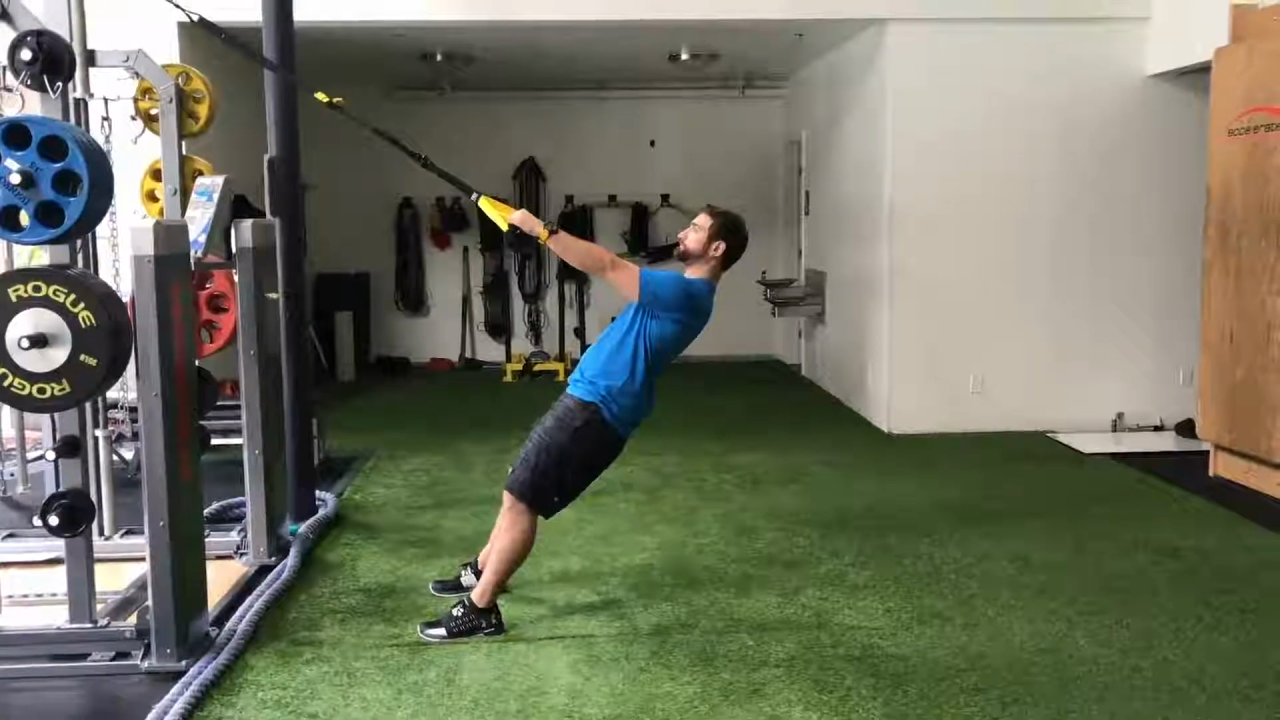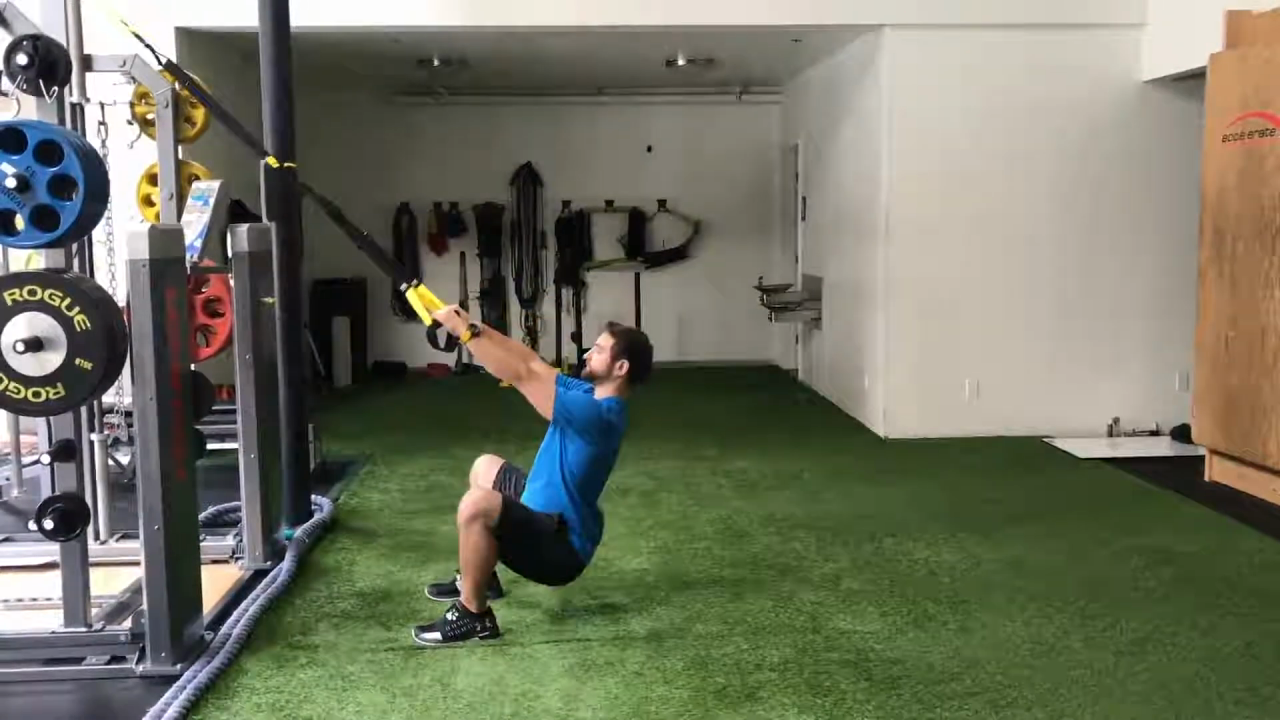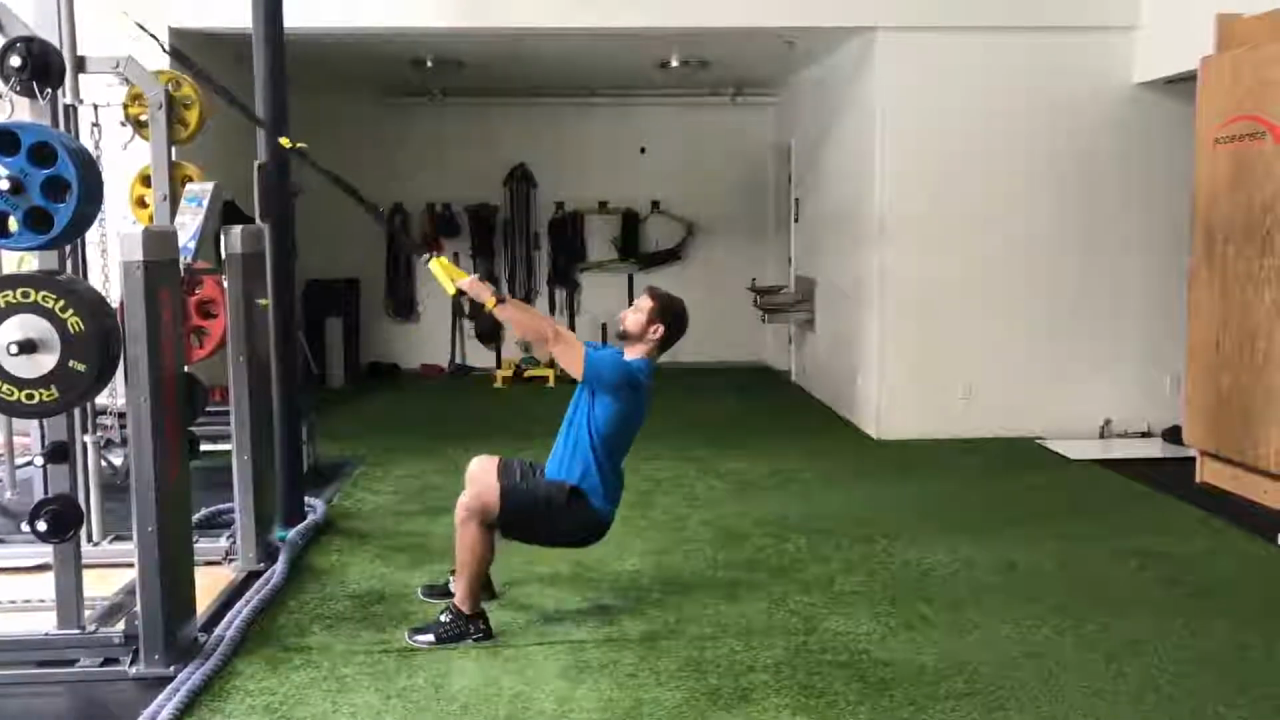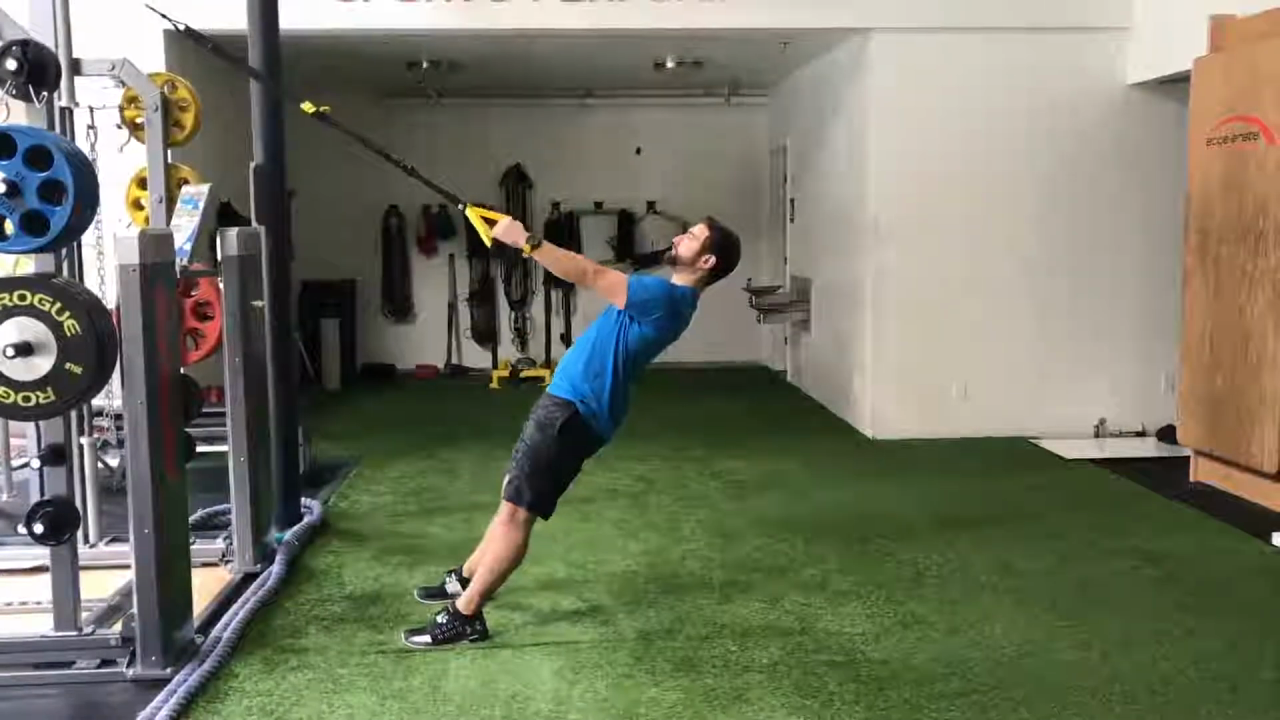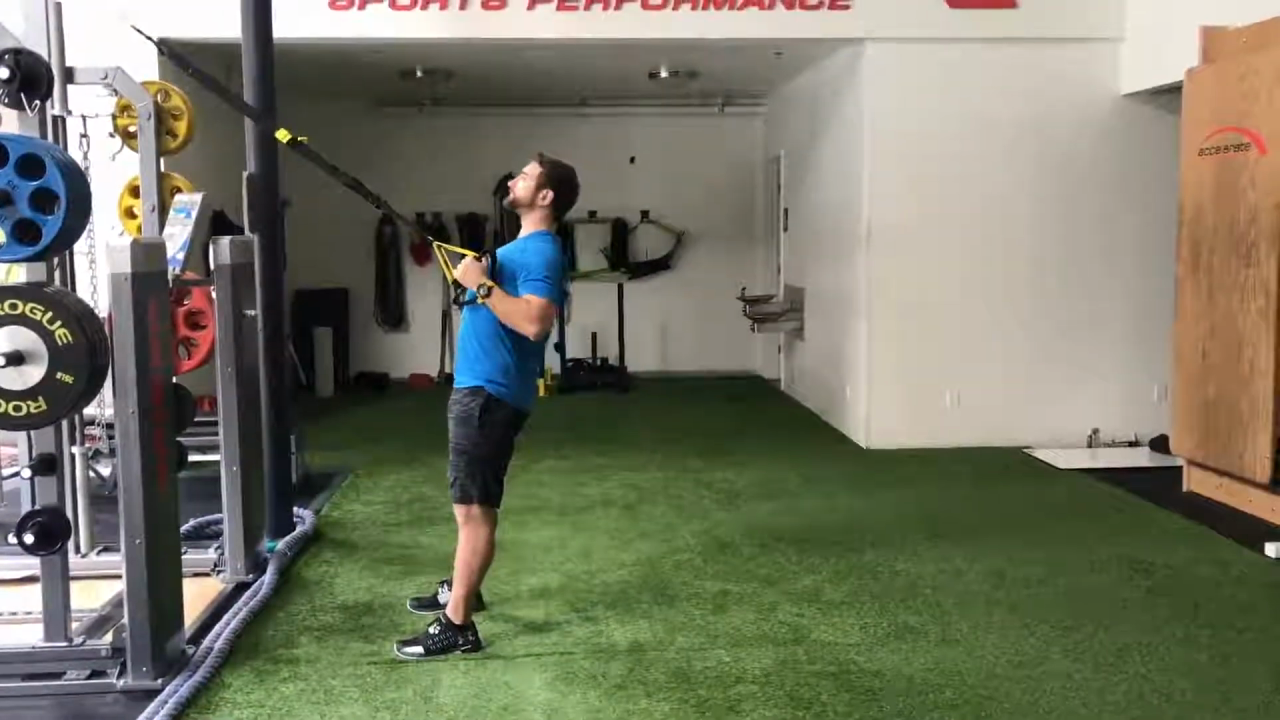
dt=1s
person 1, frame 1
left shoulder: (688, 294)
right shoulder: (681, 289)
left elbow: (607, 266)
right elbow: (612, 266)
left wrist: (542, 231)
right wrist: (546, 232)
left hip: (595, 410)
right hip: (589, 399)
left knee: (521, 500)
right knee: (520, 489)
left ankle: (480, 611)
right ankle: (481, 570)
person 1, frame 2
left shoulder: (598, 414)
right shoulder: (593, 395)
left elbow: (522, 376)
right elbow: (532, 362)
left wrist: (464, 331)
right wrist: (474, 325)
left hip: (559, 546)
right hip: (549, 514)
left knee: (476, 506)
right knee: (484, 468)
left ankle: (474, 616)
right ankle: (479, 577)
person 1, frame 3
left shoulder: (626, 375)
right shoulder: (619, 362)
left elbow: (551, 338)
right elbow: (555, 331)
left wrist: (489, 298)
right wrist: (493, 297)
left hip: (580, 509)
right hip: (569, 486)
left knee: (472, 504)
right knee: (480, 469)
left ankle: (466, 617)
right ankle: (470, 579)
person 1, frame 4
left shoulder: (668, 297)
right shoulder: (665, 295)
left elbow: (589, 275)
right elbow: (597, 278)
left wrist: (524, 241)
right wrist: (530, 242)
left hip: (573, 409)
right hip: (567, 402)
left knee: (515, 511)
right knee: (512, 496)
left ankle: (464, 615)
right ankle: (466, 578)
person 1, frame 5
left shoulder: (541, 252)
right shoulder: (524, 247)
left elbow: (534, 322)
left wrist: (481, 285)
right wrist: (474, 274)
left hip: (490, 393)
right hip: (479, 387)
left knee: (473, 509)
right knee: (473, 504)
left ankle: (457, 626)
right ankle: (462, 589)
